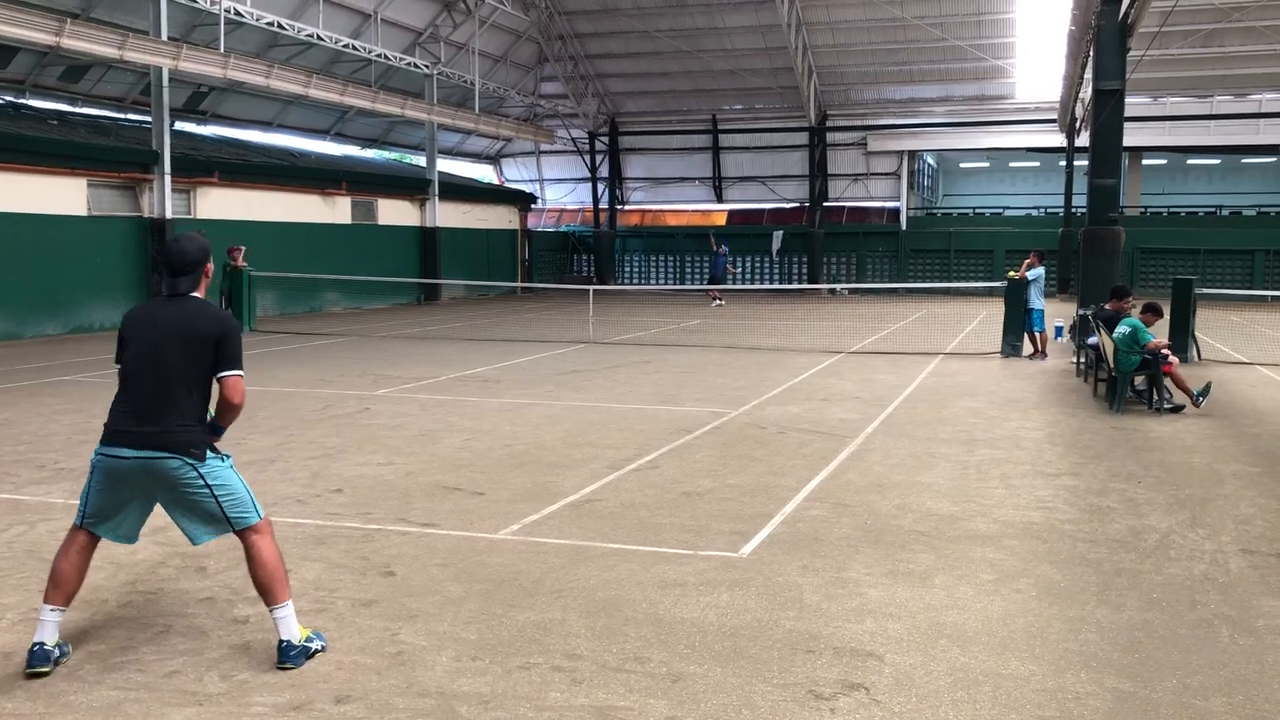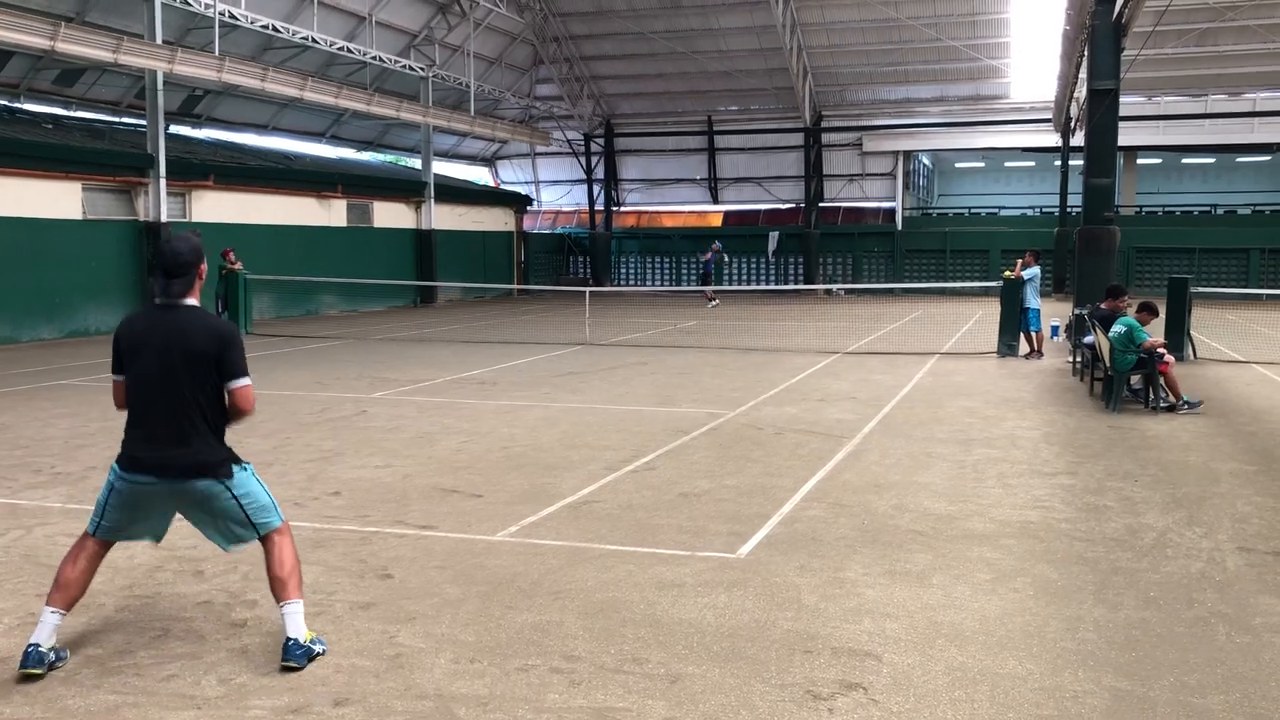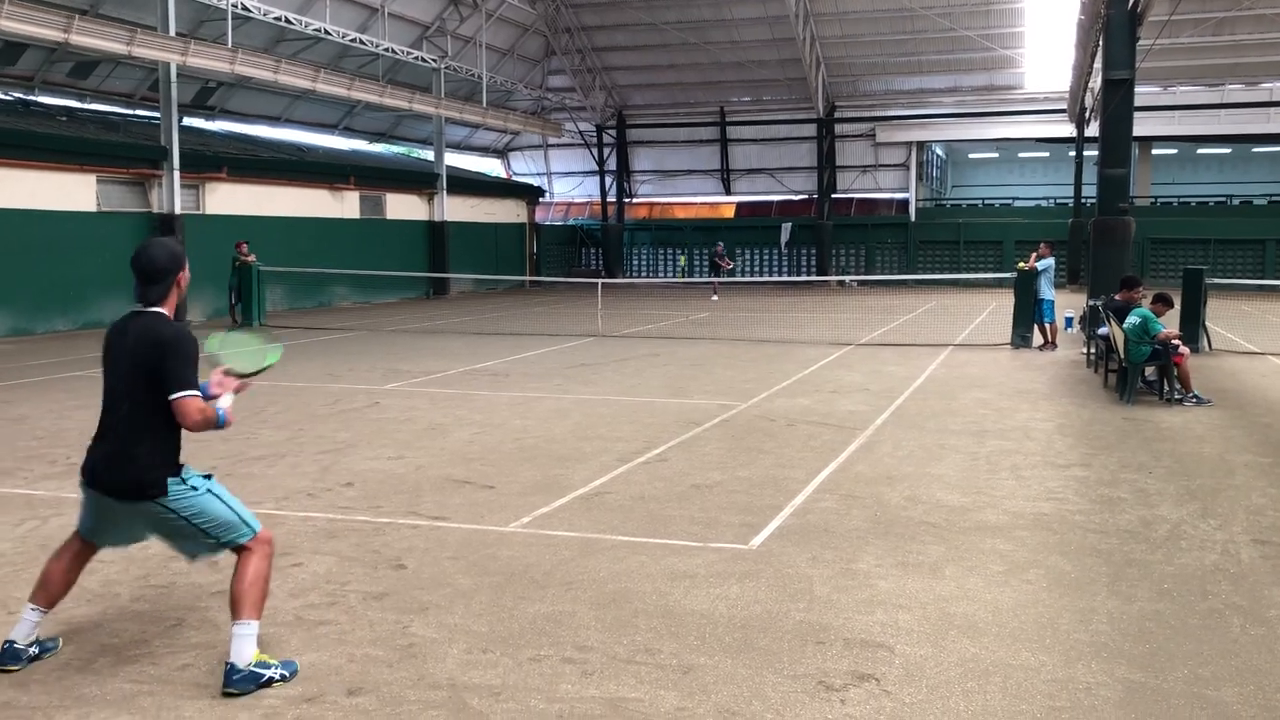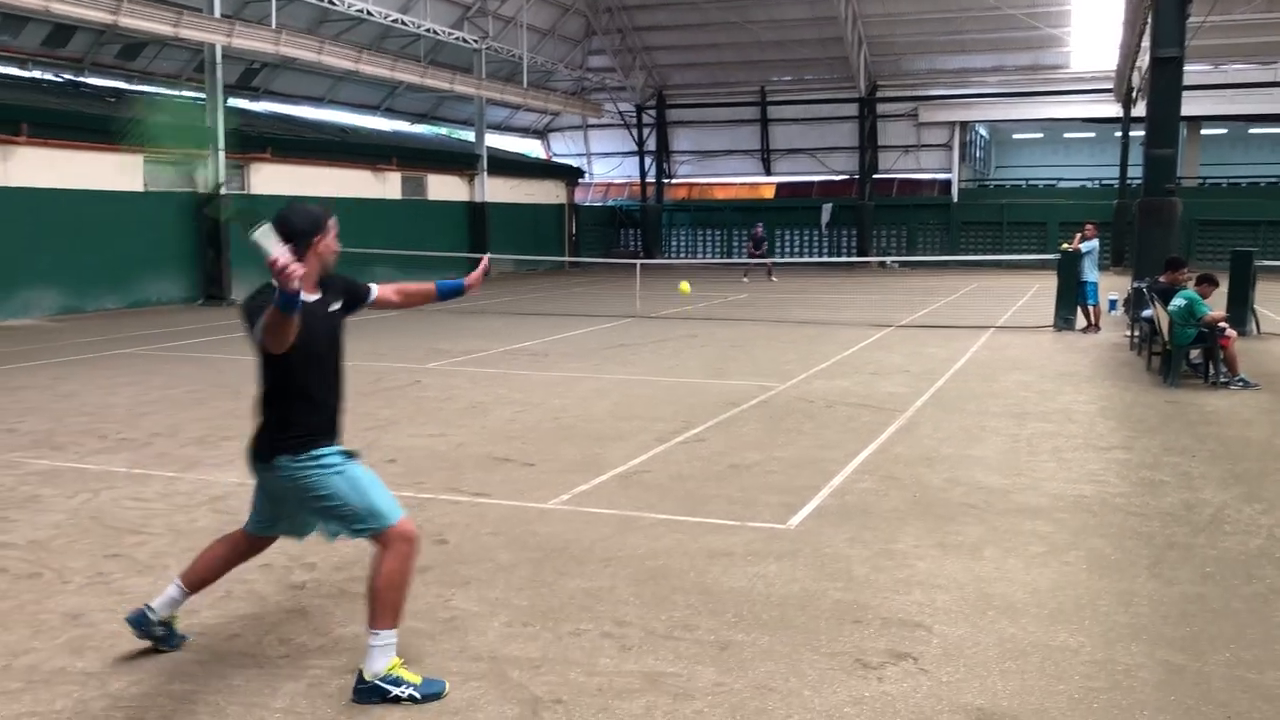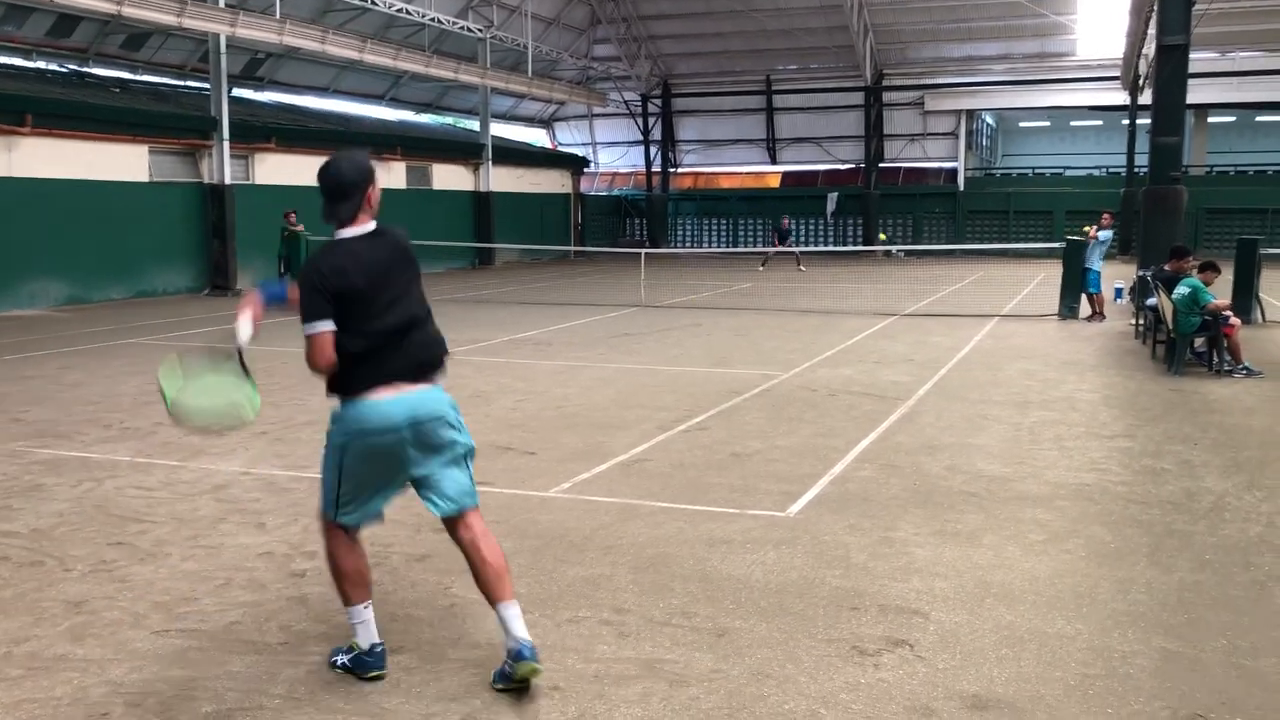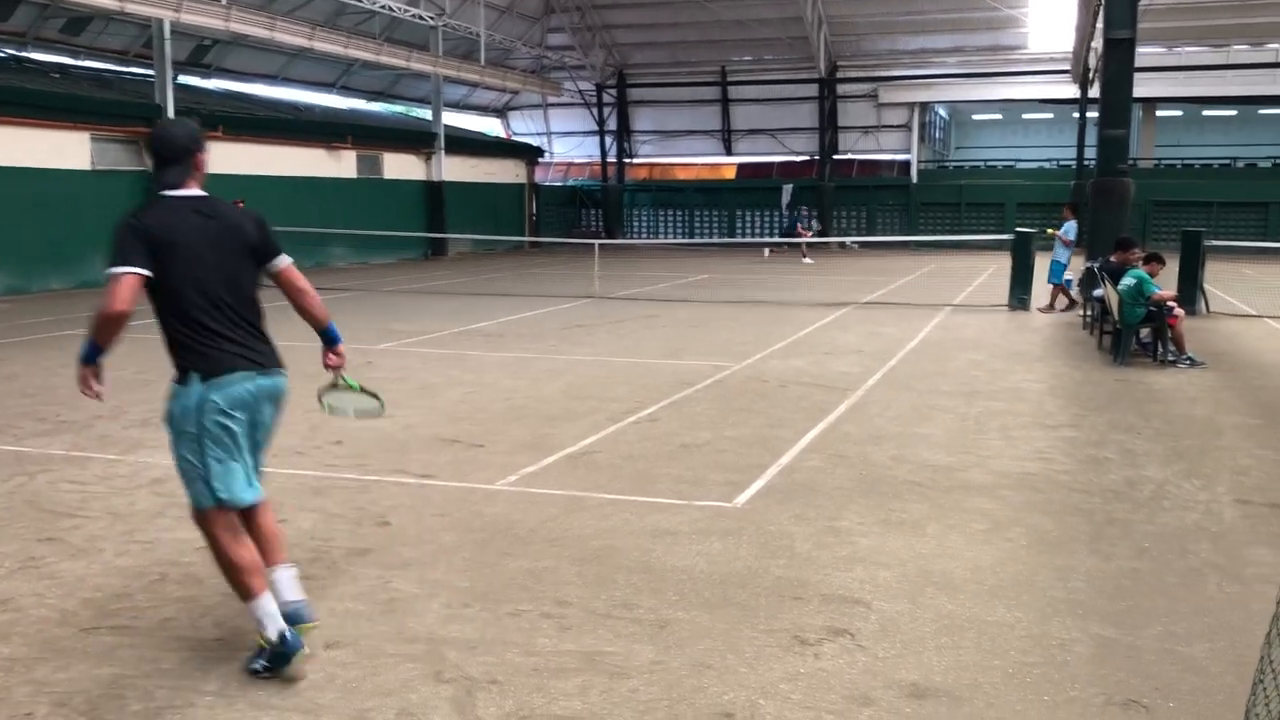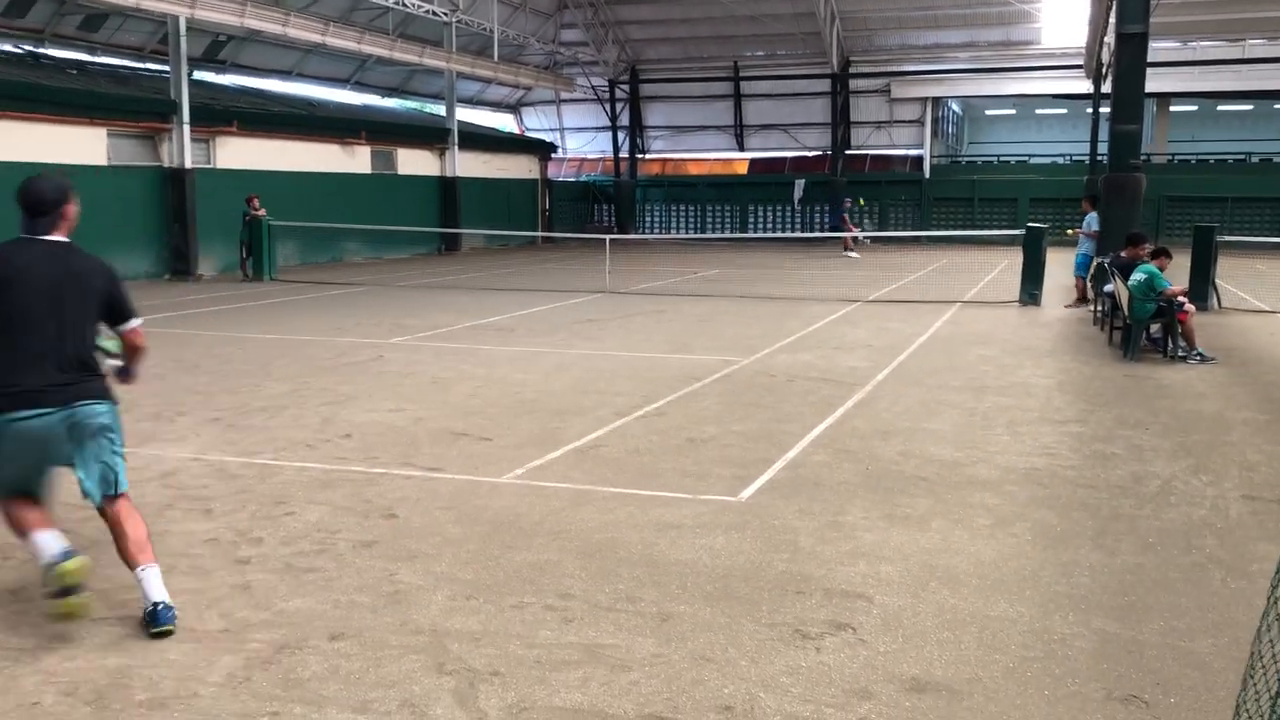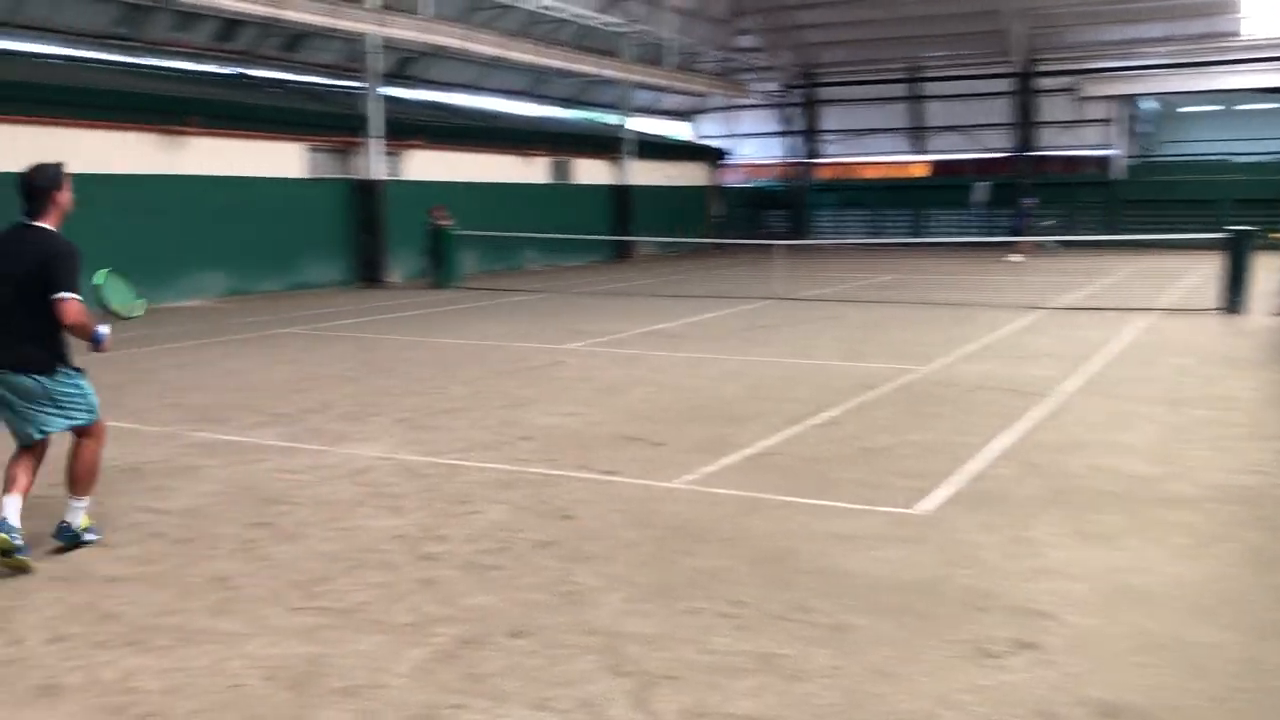
dt=0.5s
person 1, frame 1
left shoulder: (134, 318)
right shoulder: (220, 322)
right elbow: (233, 398)
right wrist: (214, 428)
left hip: (117, 447)
right hip: (182, 452)
left knee: (83, 533)
right knee: (256, 531)
left ankle: (44, 643)
right ankle: (291, 638)
person 1, frame 2
left shoulder: (129, 328)
right shoulder: (220, 331)
left elbow: (121, 399)
right elbow: (244, 405)
left hip: (137, 467)
right hip: (206, 468)
left knee: (93, 541)
right knee: (276, 534)
left ankle: (40, 645)
right ankle: (297, 638)
person 1, frame 3
left shoulder: (121, 332)
right shoulder: (174, 337)
right elbow: (189, 416)
left wrist: (206, 388)
right wrist: (220, 414)
left hip: (104, 479)
right hip: (153, 484)
left knee: (82, 542)
right knee: (256, 542)
right ankle: (243, 662)
person 1, frame 4
left shoulder: (333, 292)
right shoulder: (266, 304)
left elbow: (394, 294)
right elbow: (276, 340)
left wrist: (459, 286)
right wrist: (291, 299)
left hip: (303, 450)
right hip: (299, 455)
left knee: (256, 535)
right knee: (399, 535)
left ankle: (156, 614)
right ankle: (378, 671)
person 1, frame 5
left shoulder: (323, 262)
right shoulder: (395, 243)
left elbow: (322, 360)
right wrist: (270, 293)
left hip: (367, 414)
right hip: (431, 401)
left knee: (341, 527)
right knee: (466, 523)
left ankle: (366, 647)
right ankle: (519, 644)
person 1, frame 6
left shoulder: (141, 225)
right shoulder: (244, 220)
left elbow: (118, 306)
right elbow: (296, 286)
left wrist: (90, 356)
right wrist: (331, 338)
left hip: (210, 385)
right hip: (265, 376)
left knee: (219, 513)
right knee: (247, 497)
left ankle: (276, 636)
right ankle: (290, 602)
person 1, frame 7
right shoulder: (98, 270)
right elbow: (136, 342)
right wrist: (128, 368)
right hip: (89, 404)
right knee: (116, 503)
left ankle: (61, 556)
right ankle: (159, 605)
person 1, frame 8
right shoulder: (60, 250)
right elbow: (70, 317)
right wrist: (96, 334)
right hip: (42, 367)
right knee: (91, 429)
right ankle: (73, 524)
